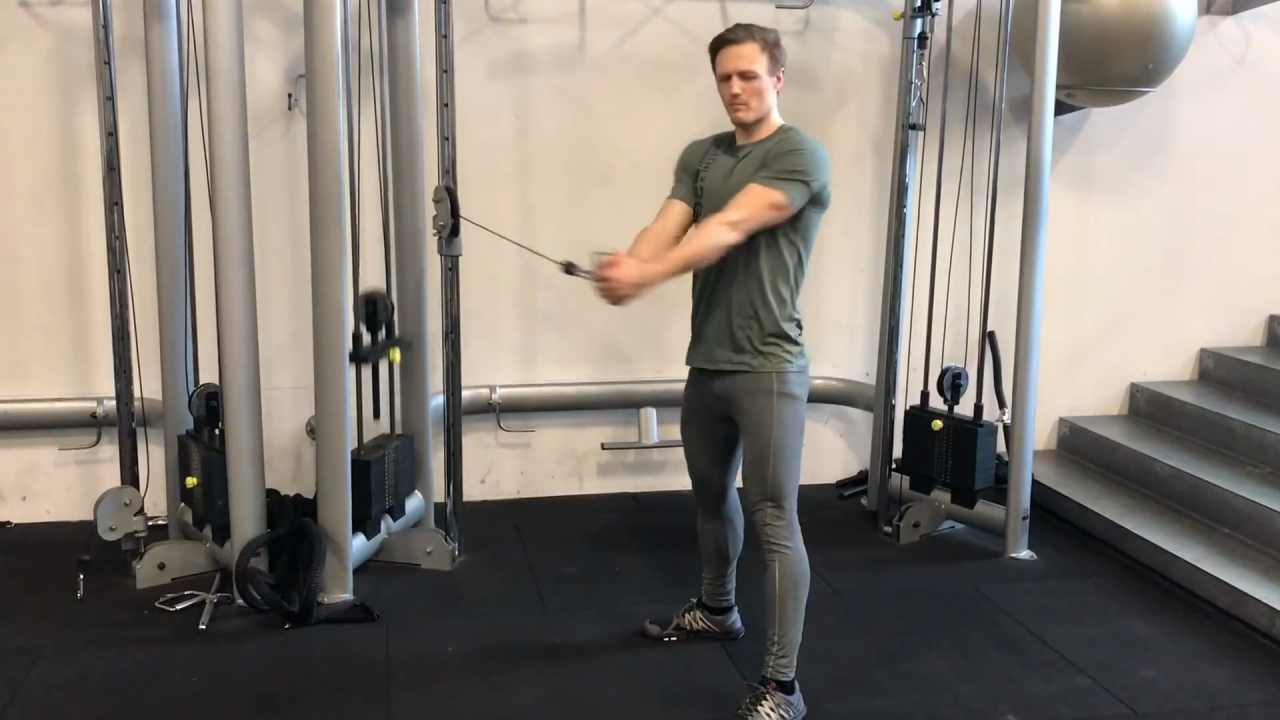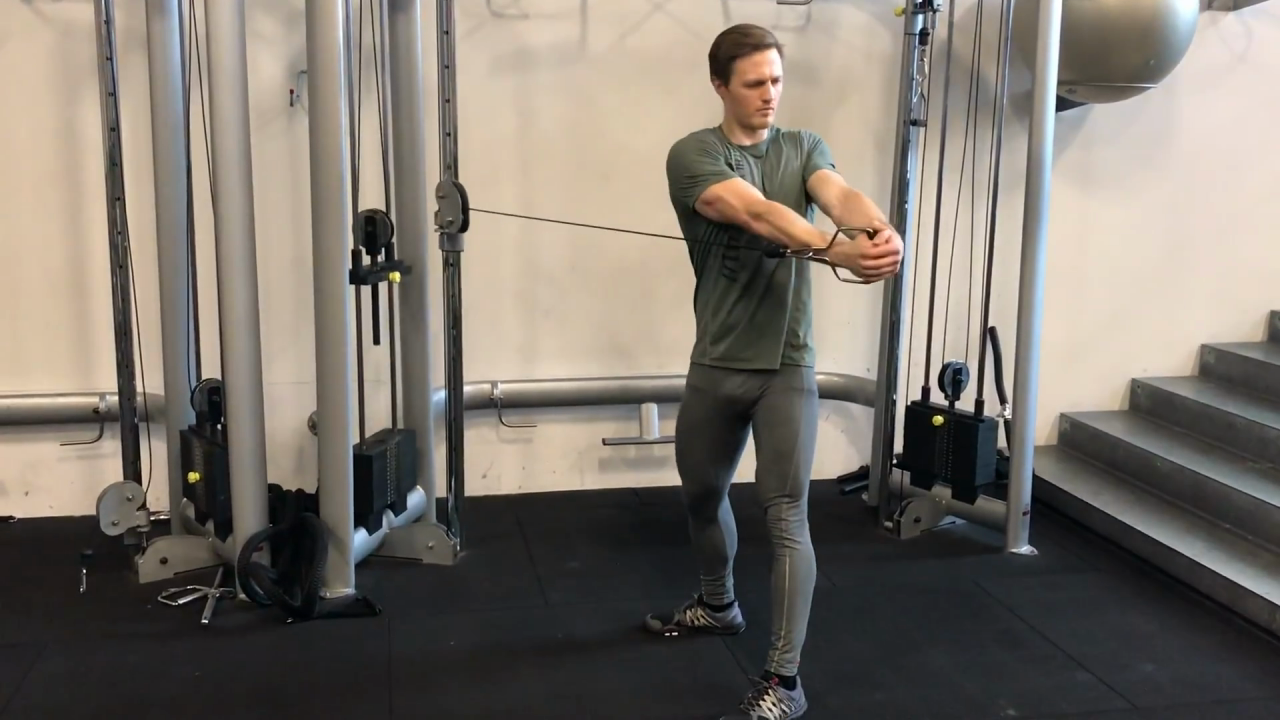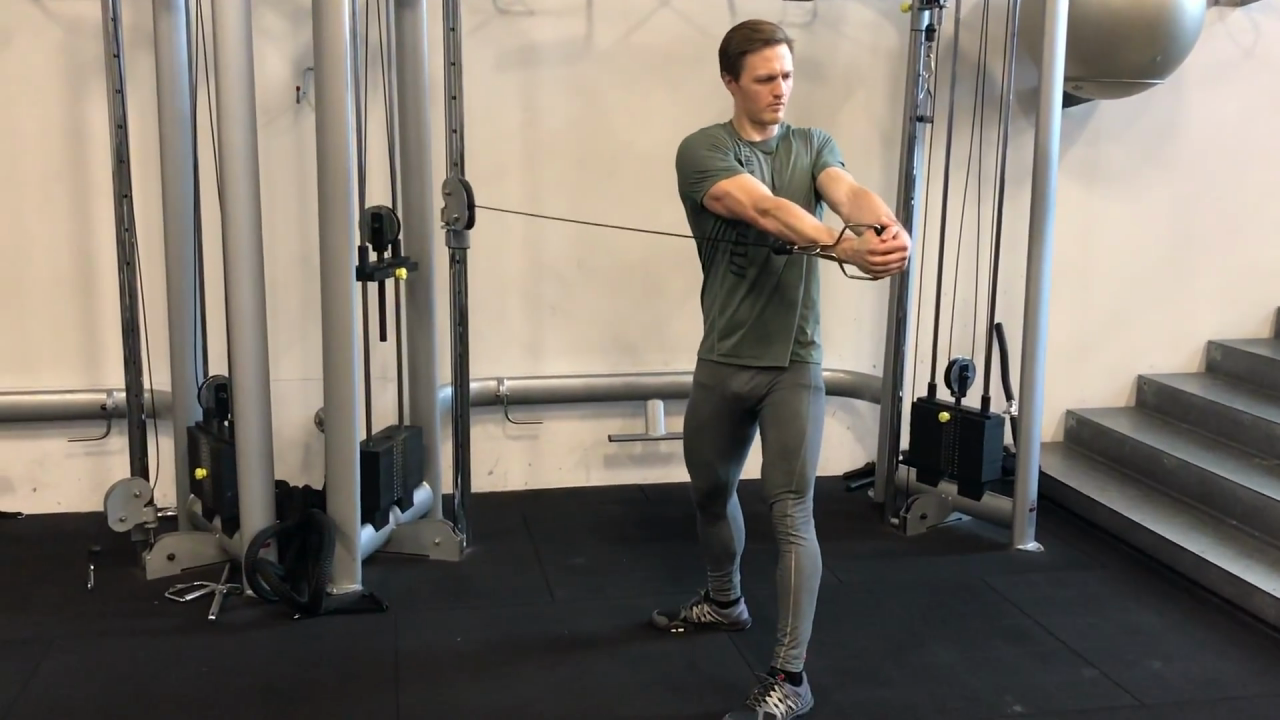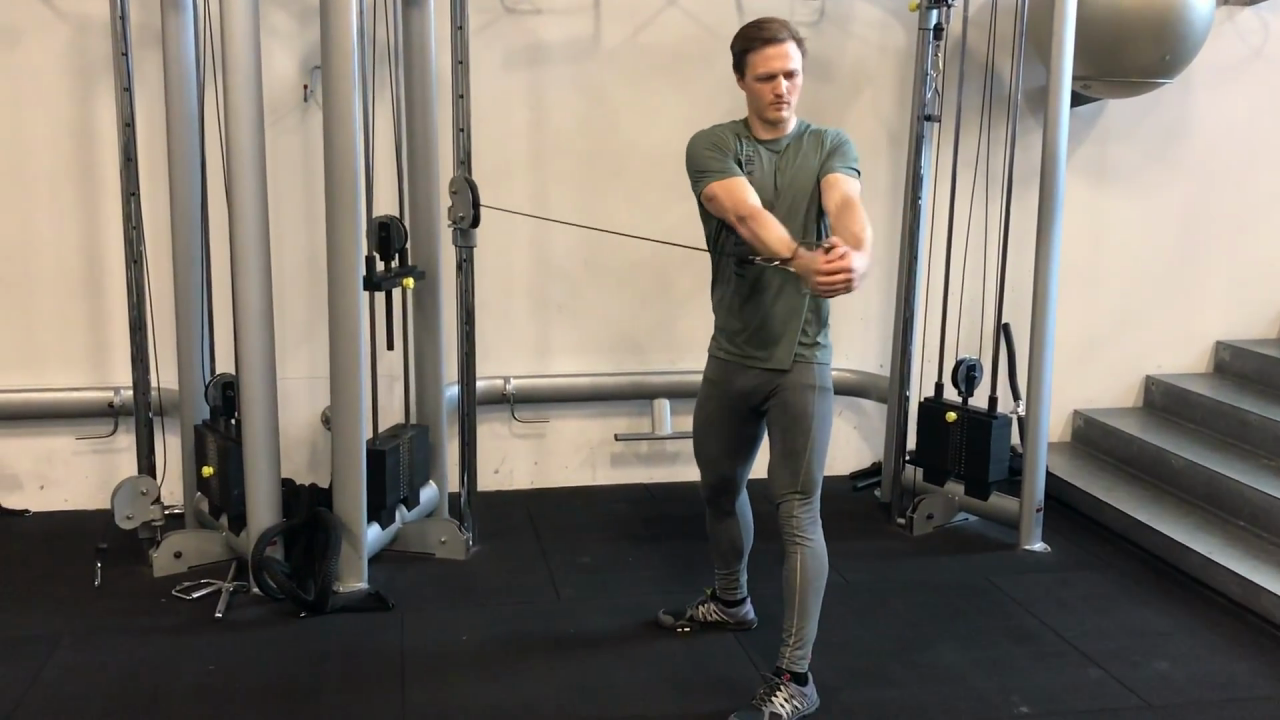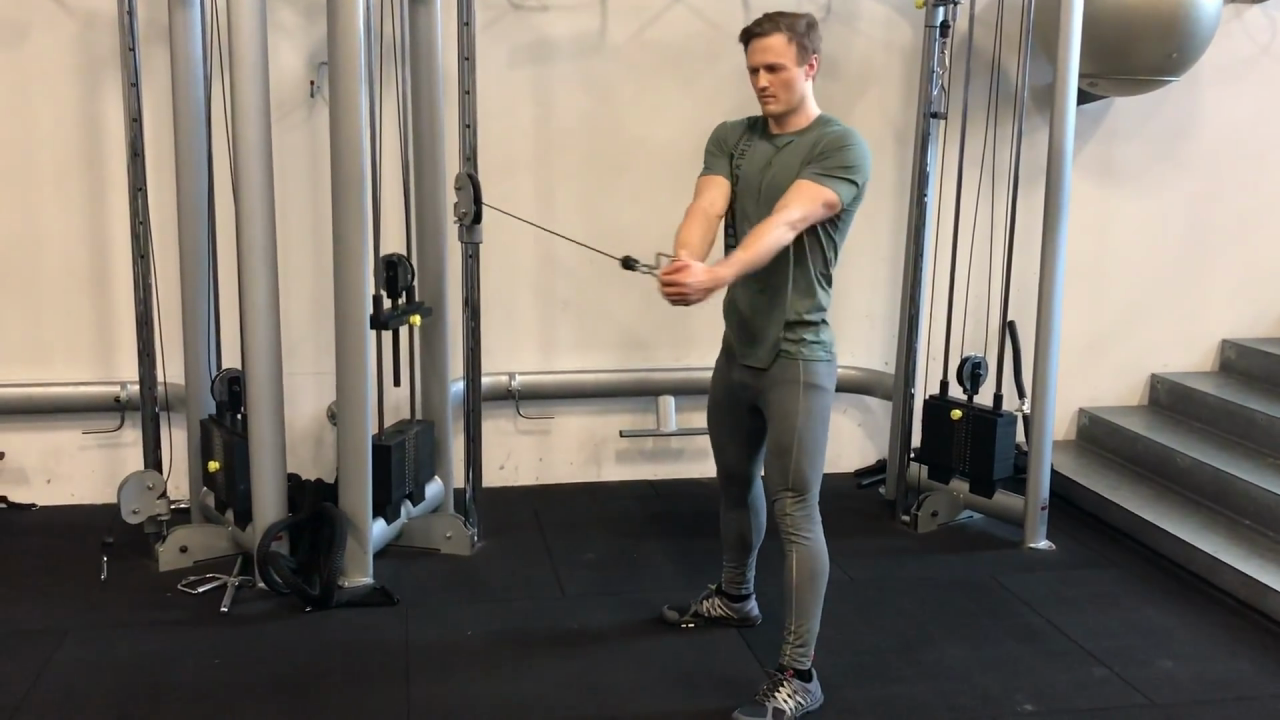
dt=0.5s
person 1, frame 1
left shoulder: (799, 156)
right shoulder: (700, 155)
left elbow: (726, 228)
right elbow: (667, 225)
left wrist: (648, 274)
right wrist: (626, 263)
left hip: (768, 367)
right hip: (707, 364)
left knee: (774, 518)
right knee: (714, 496)
right ankle: (718, 608)
person 1, frame 2
left shoulder: (804, 148)
right shoulder: (693, 156)
left elbow: (840, 195)
right elbow: (759, 215)
left wrist: (880, 232)
right wrist: (837, 251)
left hip: (787, 366)
right hip: (717, 365)
left knee: (785, 517)
right knee: (702, 496)
right ankle: (717, 604)
person 1, frame 3
left shoulder: (813, 146)
right shoulder: (702, 151)
left elbow: (850, 193)
right elbow: (767, 212)
left wrist: (889, 228)
right wrist: (847, 246)
left hip: (794, 361)
right hip: (724, 360)
left knee: (790, 513)
right knee: (711, 491)
right ankle: (723, 601)
person 1, frame 4
left shoulder: (831, 146)
right shoulder: (711, 147)
left elbow: (846, 205)
right elbow: (748, 216)
left wrist: (856, 252)
right wrist: (805, 261)
left hip: (800, 359)
right hip: (732, 356)
left knee: (796, 514)
right knee: (719, 490)
right ankle: (729, 600)
person 1, frame 5
left shoulder: (841, 147)
right shoulder: (730, 137)
left elbow: (784, 224)
right elbow: (707, 209)
left wrist: (715, 276)
right wrist: (684, 262)
left hip: (796, 356)
right hip: (738, 347)
left knee: (795, 510)
right knee: (736, 484)
right ankle: (734, 596)
